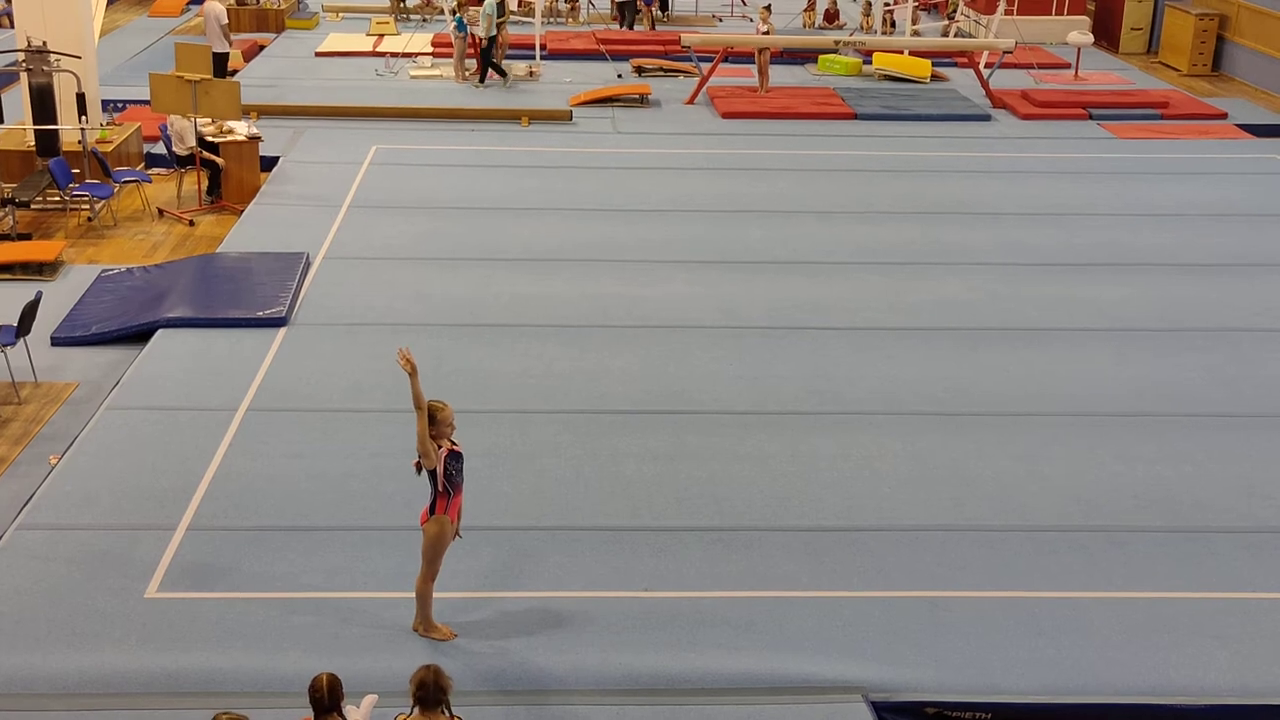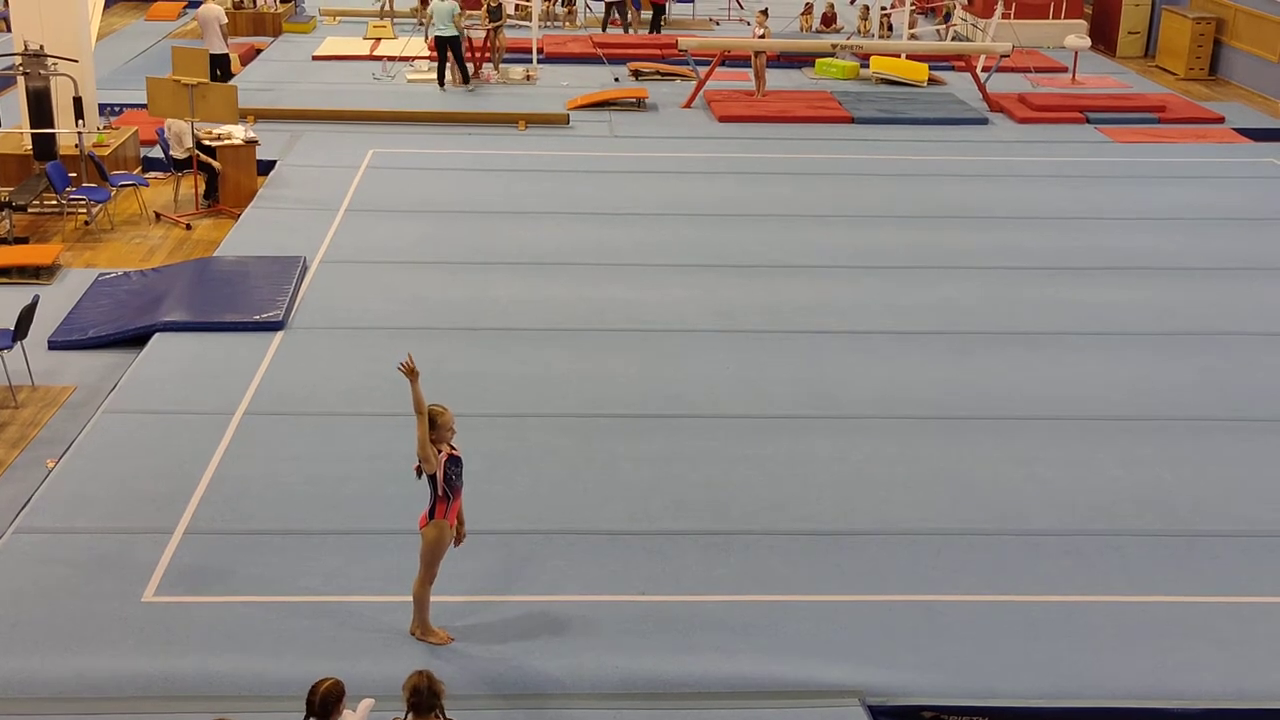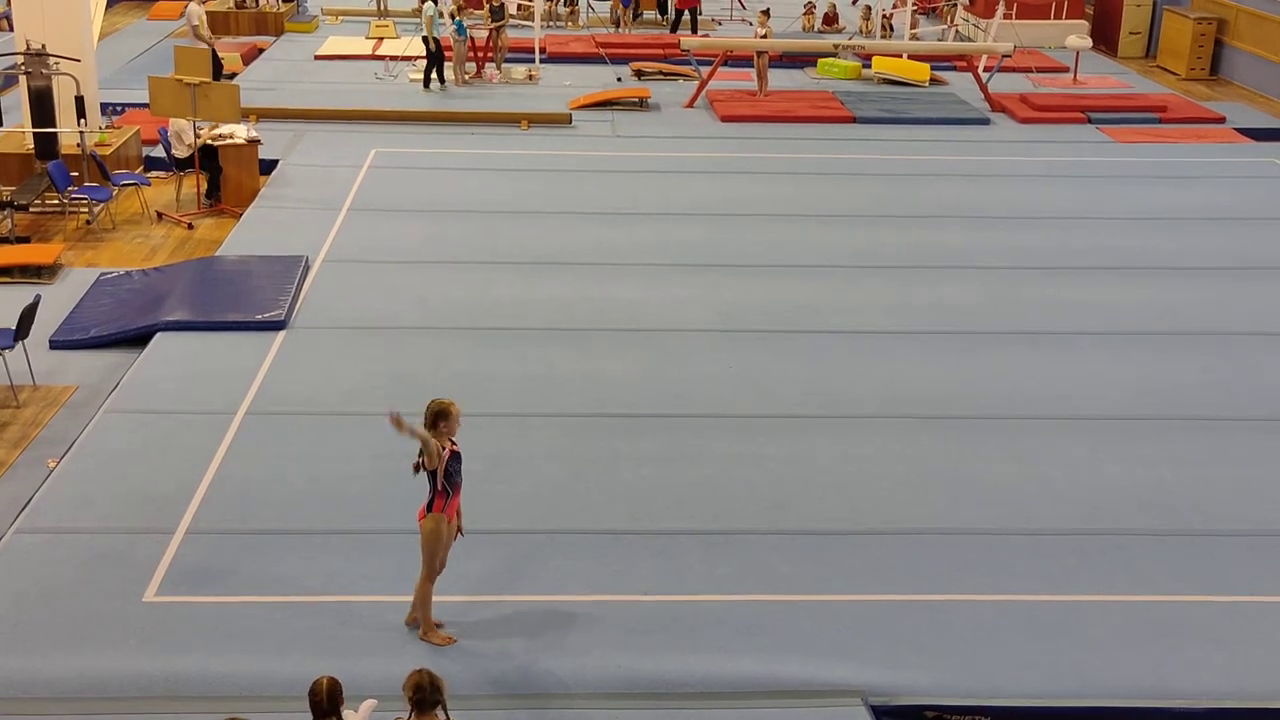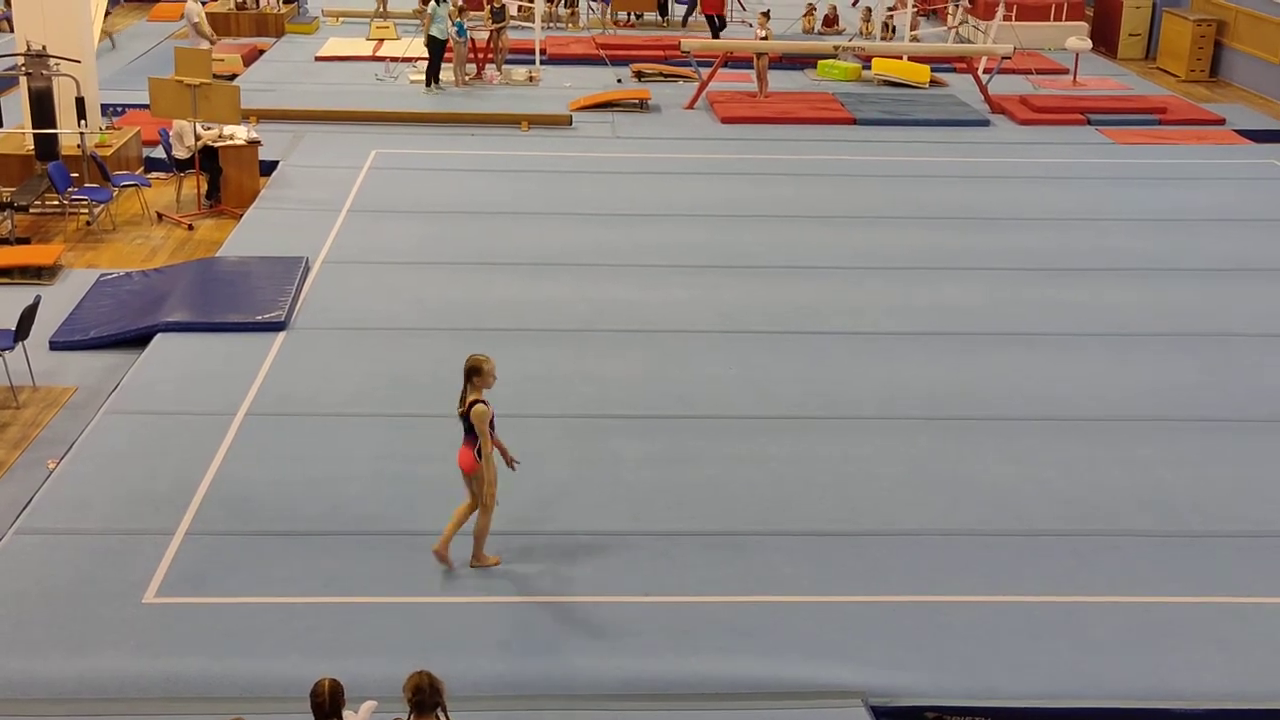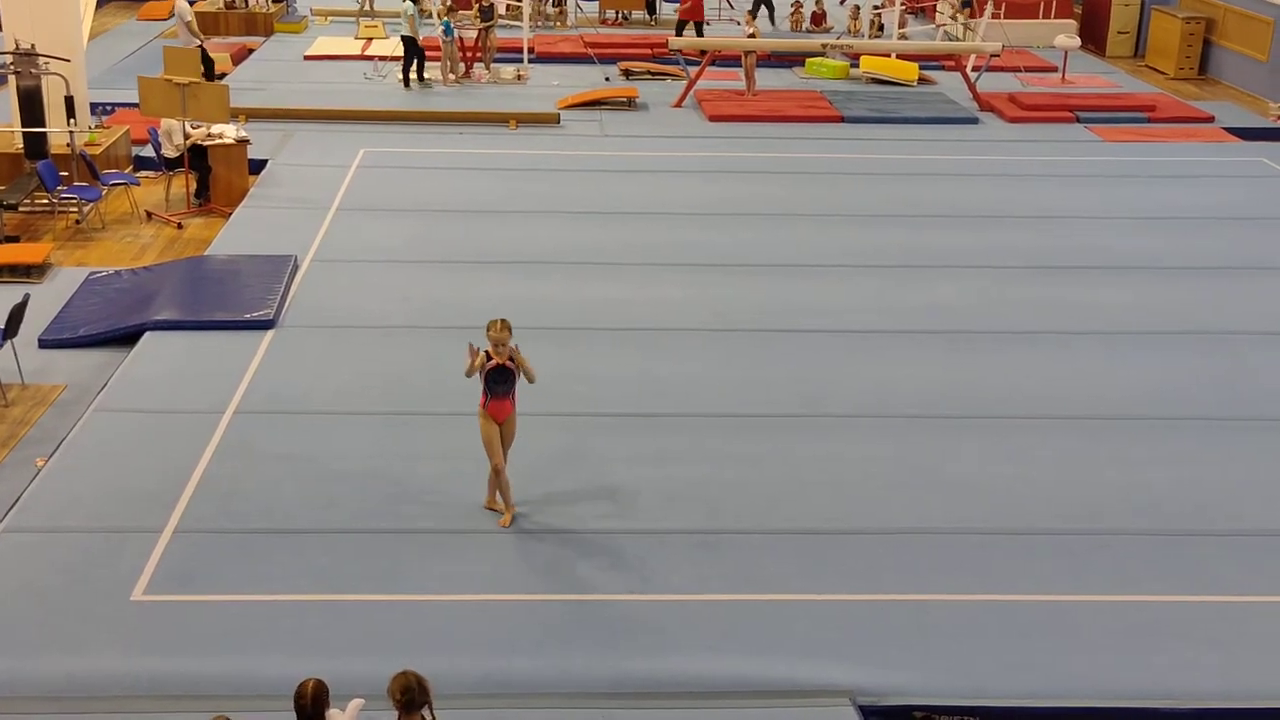
dt=1s
person 1, frame 1
left shoulder: (452, 446)
right shoulder: (430, 450)
right elbow: (420, 410)
left wrist: (457, 519)
right wrist: (413, 376)
left hip: (448, 516)
right hip: (437, 518)
left knee: (431, 571)
right knee: (429, 572)
left ankle: (422, 619)
right ankle: (426, 624)
person 1, frame 2
left shoulder: (451, 451)
right shoulder: (429, 455)
right elbow: (421, 415)
left wrist: (460, 523)
right wrist: (414, 382)
left hip: (447, 521)
right hip: (435, 522)
left knee: (429, 575)
right knee: (426, 575)
left ankle: (419, 623)
right ankle: (423, 628)
person 1, frame 3
left shoulder: (452, 445)
right shoulder: (433, 449)
right elbow: (424, 436)
left wrist: (458, 517)
right wrist: (409, 429)
left hip: (447, 514)
right hip: (435, 516)
left knee: (437, 566)
right knee: (429, 572)
left ankle: (416, 614)
right ankle: (426, 628)
person 1, frame 4
left shoulder: (468, 397)
right shoulder: (480, 409)
right elbow: (485, 446)
left wrist: (504, 452)
right wrist: (491, 484)
left hip: (465, 456)
right hip: (478, 460)
left knee: (474, 501)
right knee: (487, 506)
left ankle: (443, 543)
right ankle: (478, 556)
person 1, frame 5
left shoulder: (516, 358)
right shoulder: (483, 357)
left elbow: (532, 379)
right elbow: (469, 374)
left wrist: (519, 361)
right wrist: (472, 363)
left hip: (508, 414)
right hip: (488, 415)
left knee: (501, 463)
right knee: (498, 466)
left ankle: (491, 500)
right ankle: (509, 507)
